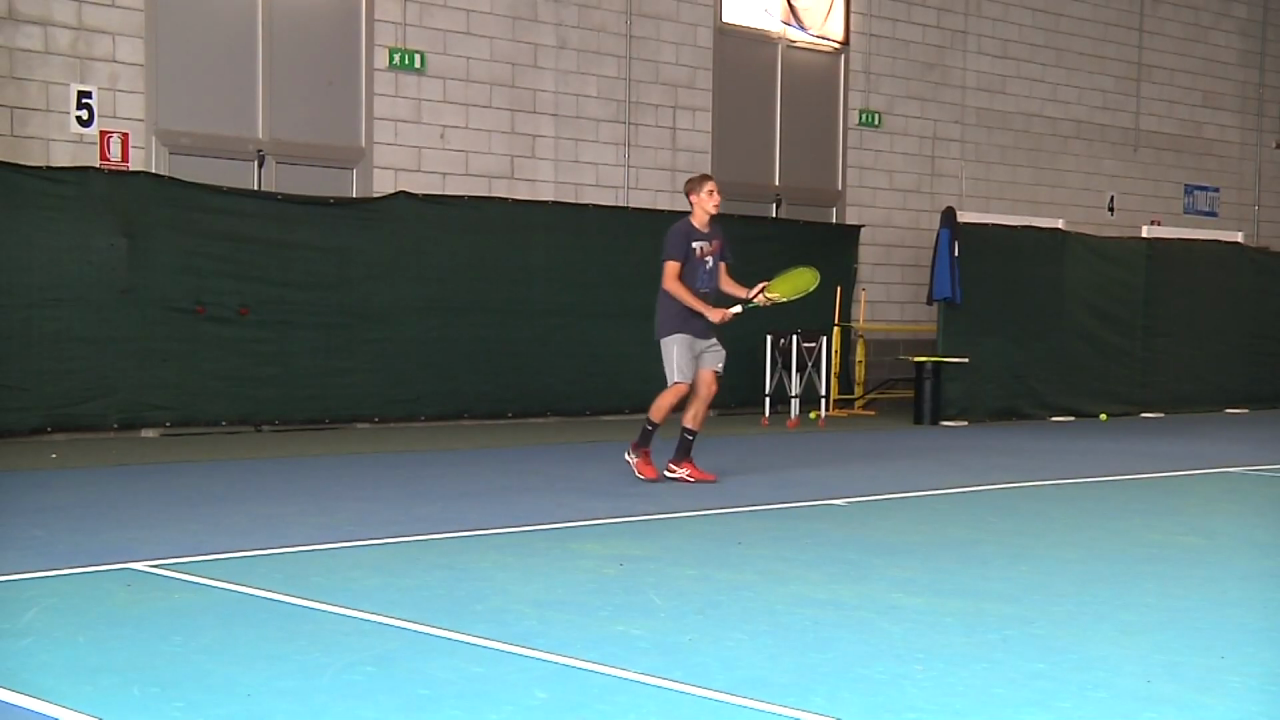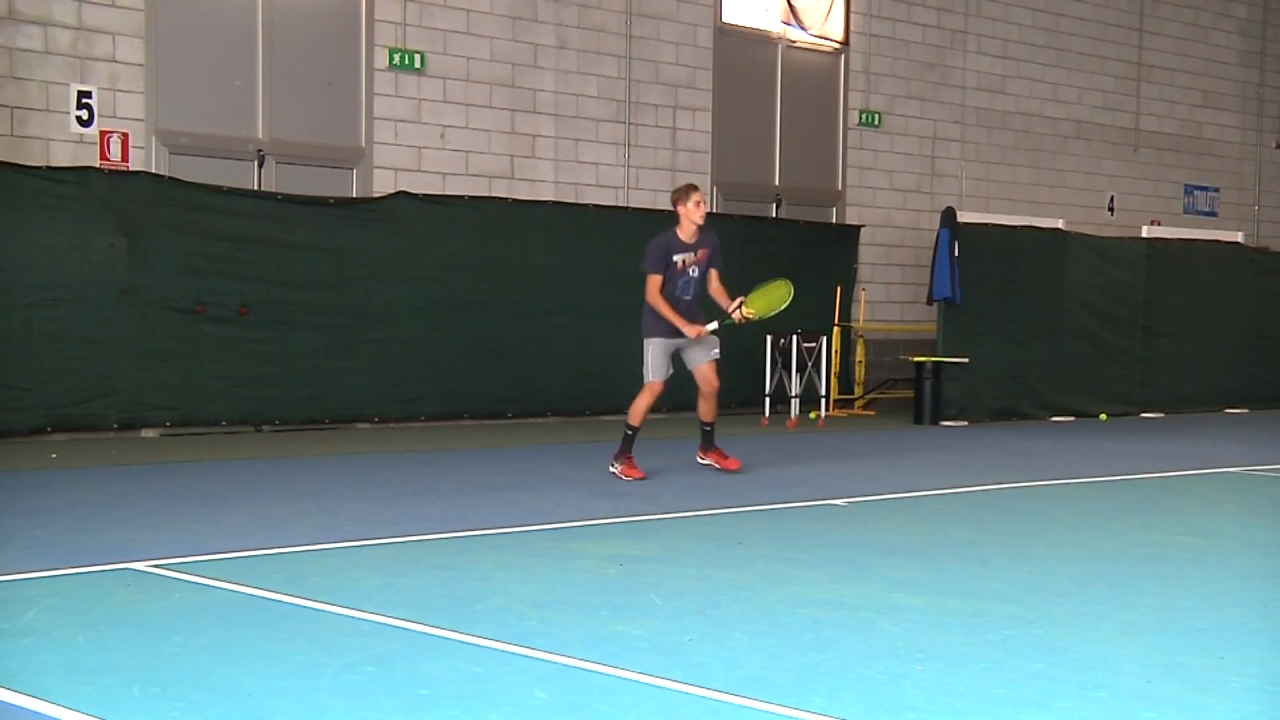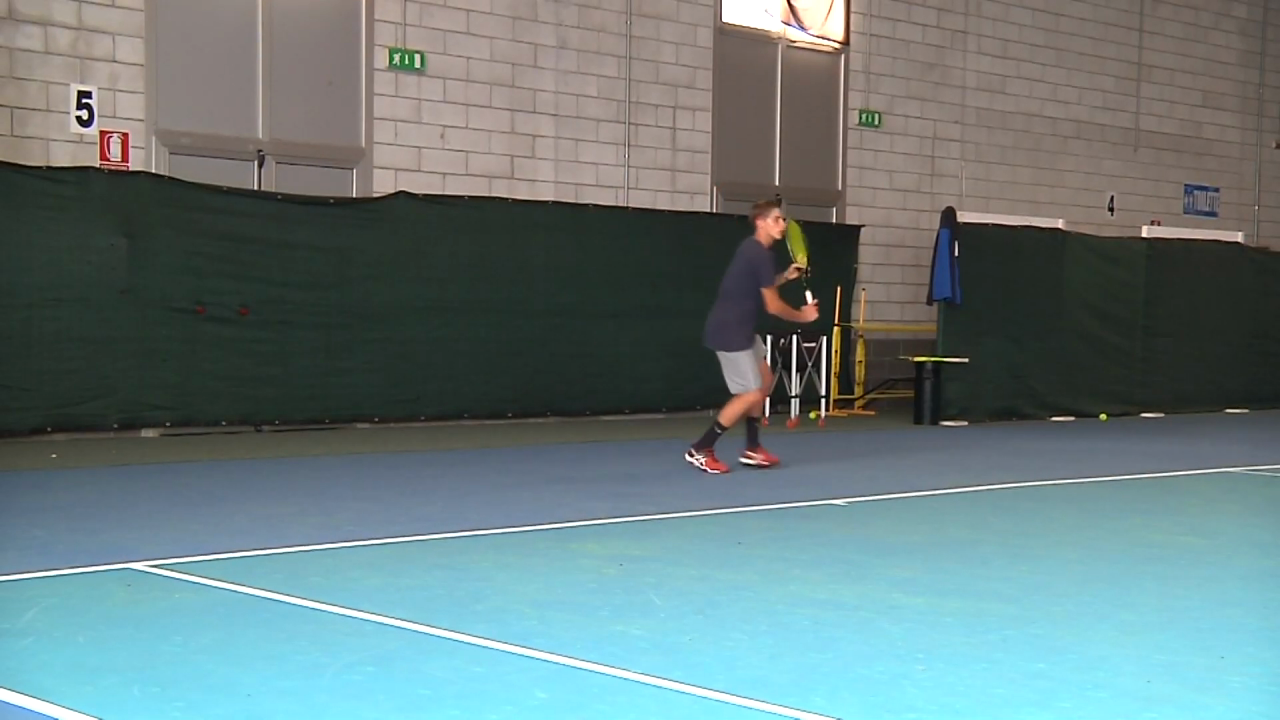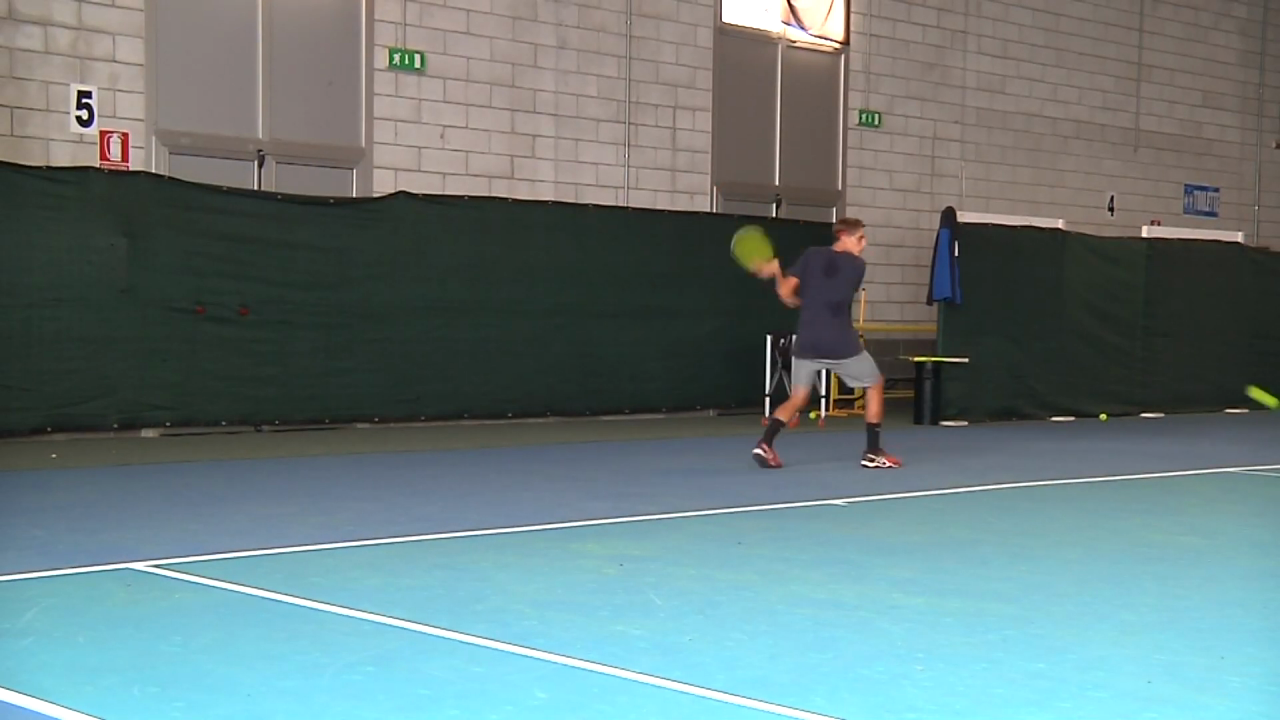
dt=0.5s
person 1, frame 1
left shoulder: (717, 235)
right shoulder: (679, 232)
left elbow: (722, 280)
right elbow: (669, 282)
left wrist: (749, 294)
right wrist: (708, 310)
left hip: (702, 327)
right hip: (676, 323)
left knee: (707, 388)
right knee: (681, 386)
left ankle: (680, 461)
right ankle: (639, 448)
person 1, frame 2
left shoulder: (710, 241)
right shoulder: (661, 244)
left elbow: (714, 284)
right elbow: (651, 294)
left wrist: (730, 306)
right wrist: (684, 326)
left hip: (692, 324)
right hip: (661, 326)
left knee: (711, 384)
right knee: (654, 387)
left ankle: (708, 449)
right ankle: (623, 457)
person 1, frame 3
left shoulder: (752, 248)
right shoulder: (761, 255)
right elbow: (773, 305)
left wrist: (784, 277)
right wrist: (802, 316)
left hip: (739, 329)
right hip: (729, 332)
left knee: (764, 379)
right knee: (752, 394)
left ankle: (752, 448)
right ankle: (701, 449)
person 1, frame 4
left shoulder: (811, 256)
right shoulder: (858, 265)
left elbow: (785, 292)
left wrist: (776, 273)
left hip: (807, 341)
right hip: (843, 343)
left knee: (798, 398)
right knee: (875, 385)
left ankle: (765, 443)
right ankle: (873, 452)
